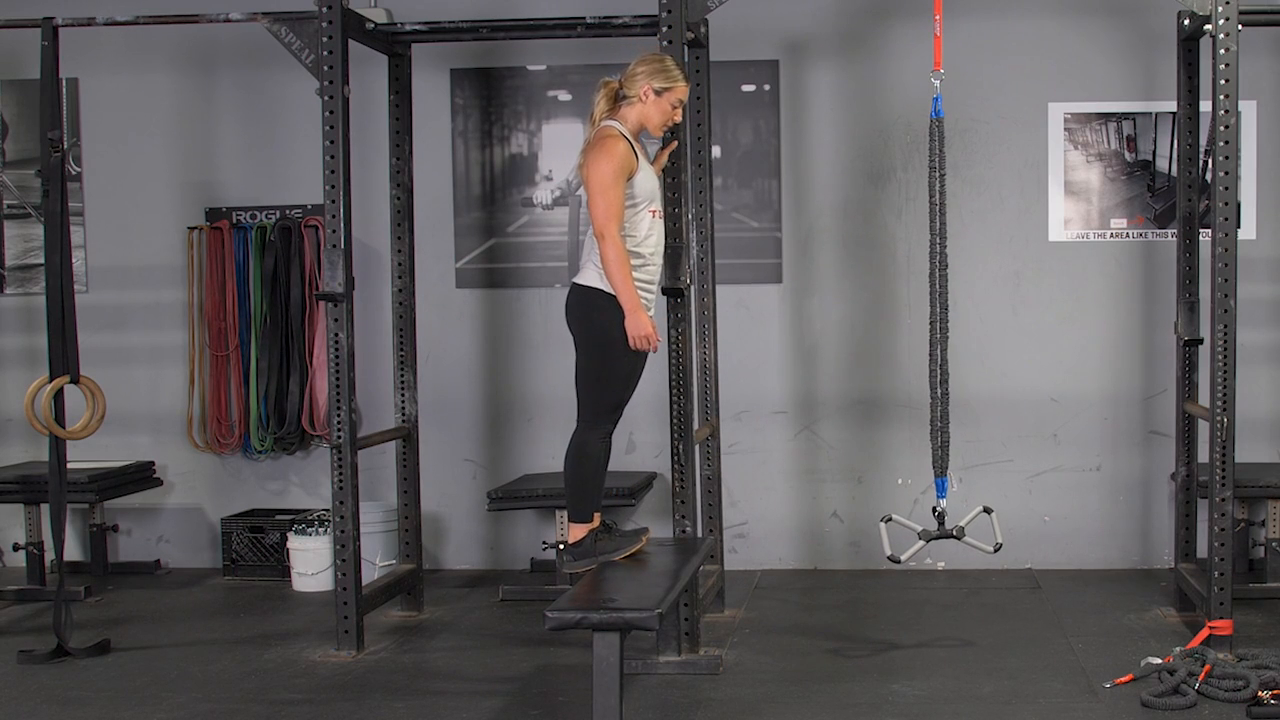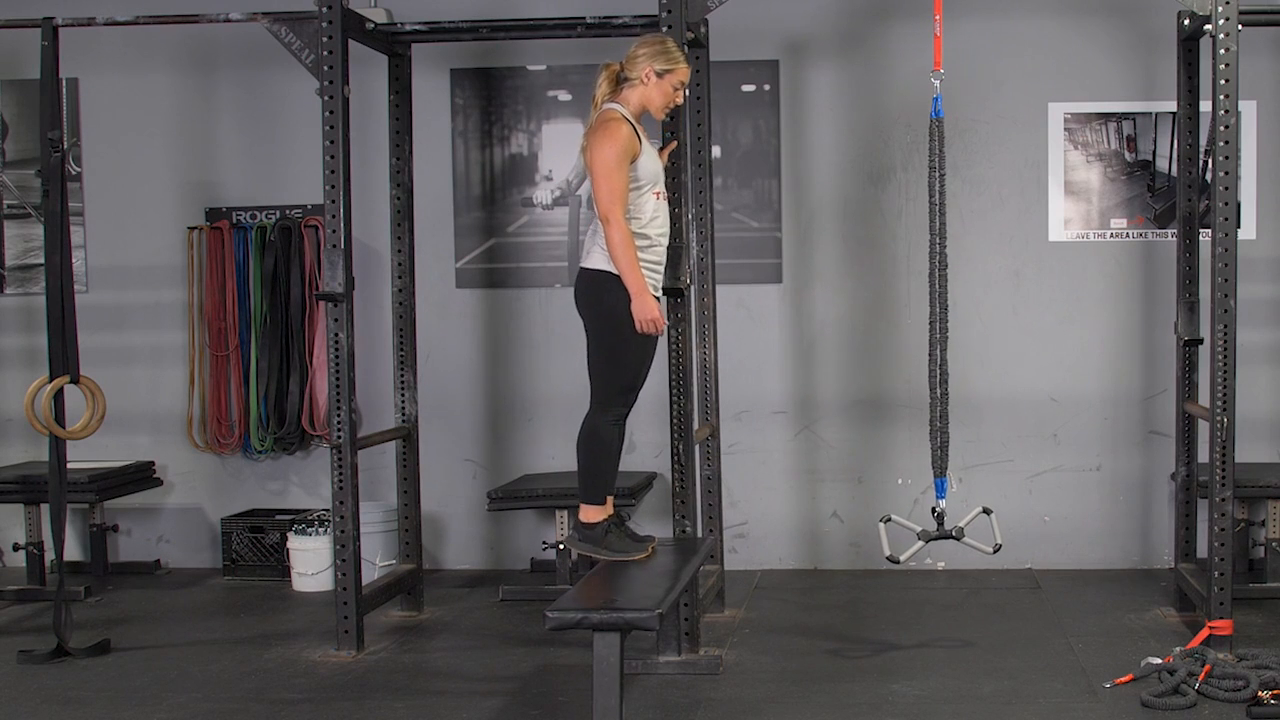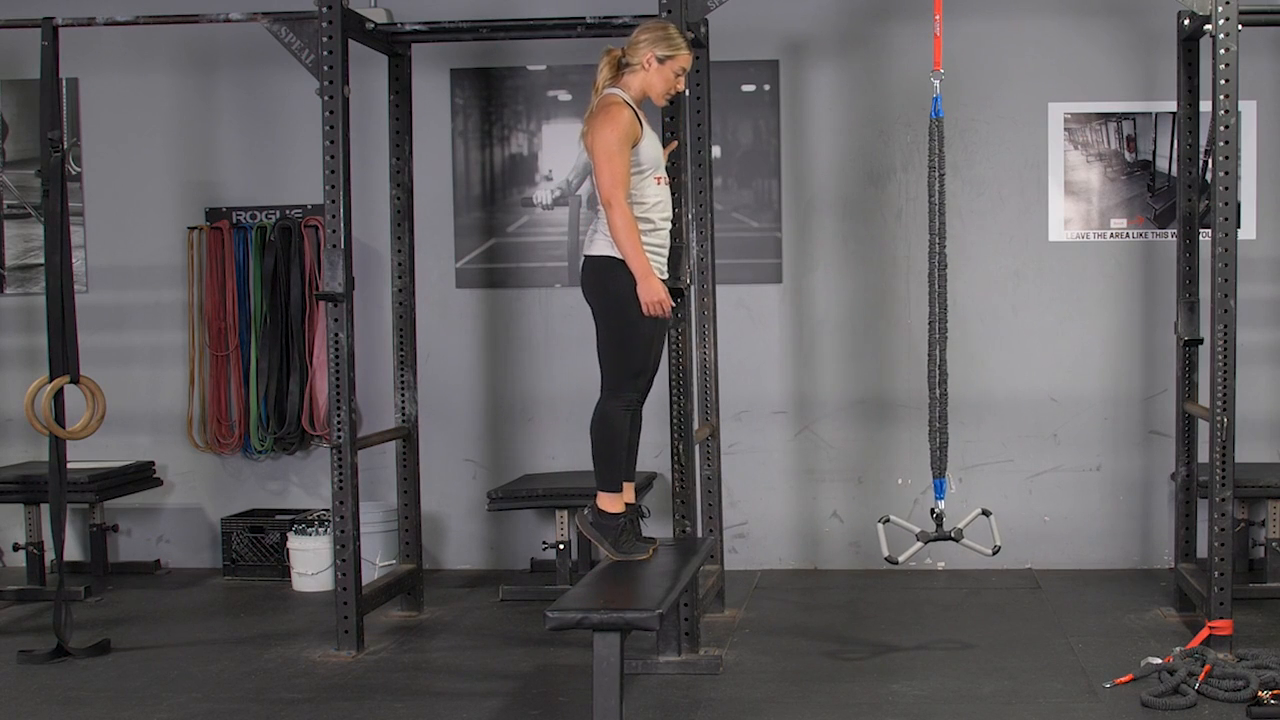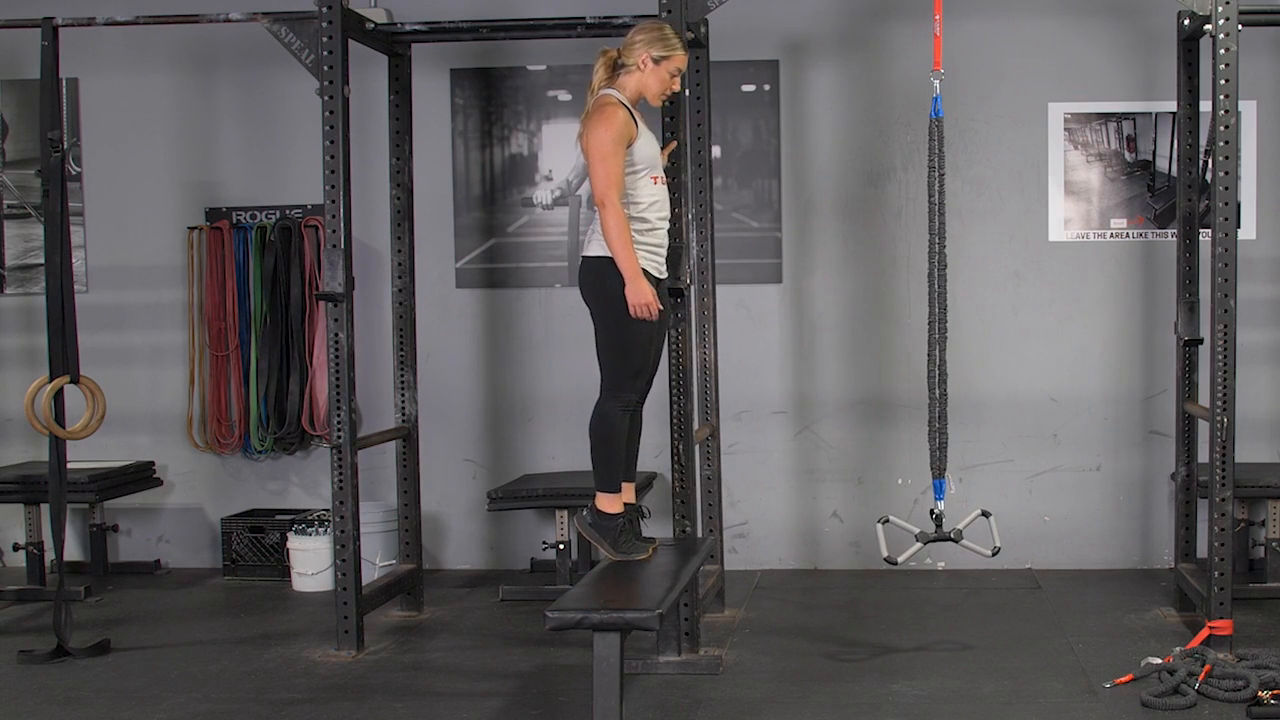
dt=0.4s
person 1, frame 1
left shoulder: (631, 147)
right shoulder: (610, 144)
right elbow: (607, 235)
left wrist: (658, 167)
right wrist: (633, 310)
left hip: (624, 305)
right hip: (605, 303)
left knee: (603, 421)
right knee: (595, 422)
left ankle: (590, 528)
right ankle: (580, 541)
person 1, frame 2
left shoulder: (631, 129)
right shoulder: (613, 127)
right elbow: (612, 219)
left wrist: (663, 160)
right wrist: (640, 294)
left hip: (632, 287)
right hip: (613, 286)
left knee: (617, 405)
right knee: (609, 405)
left ankle: (603, 516)
right ankle: (590, 522)
person 1, frame 3
left shoulder: (632, 114)
right shoulder: (614, 112)
right elbow: (614, 201)
left wrist: (667, 157)
right wrist: (644, 275)
left hip: (639, 271)
right hip: (619, 271)
left knee: (633, 393)
right knee: (620, 392)
left ankle: (623, 506)
right ankle: (605, 510)
person 1, frame 4
left shoulder: (629, 115)
right shoulder: (609, 113)
right elbow: (608, 202)
left wrist: (663, 161)
right wrist: (632, 277)
left hip: (643, 271)
right hip: (617, 272)
left knee: (633, 393)
right knee: (620, 392)
left ankle: (625, 506)
right ankle: (604, 511)
